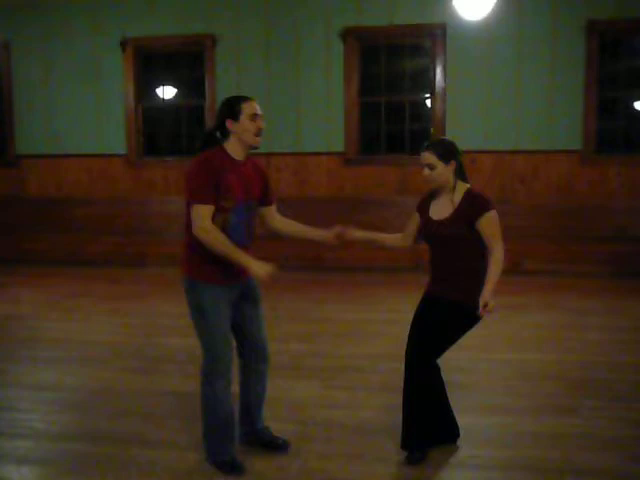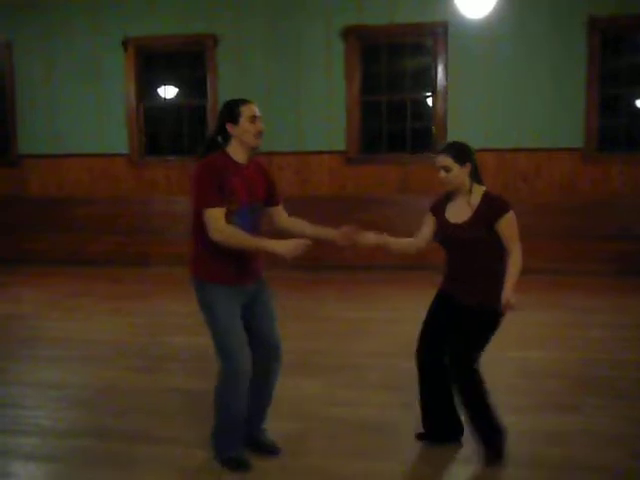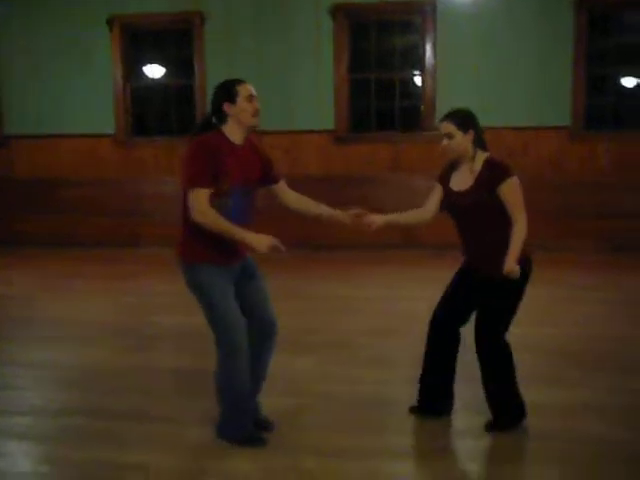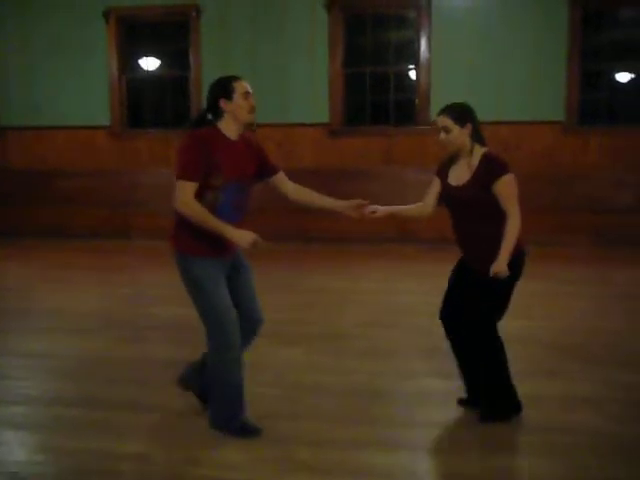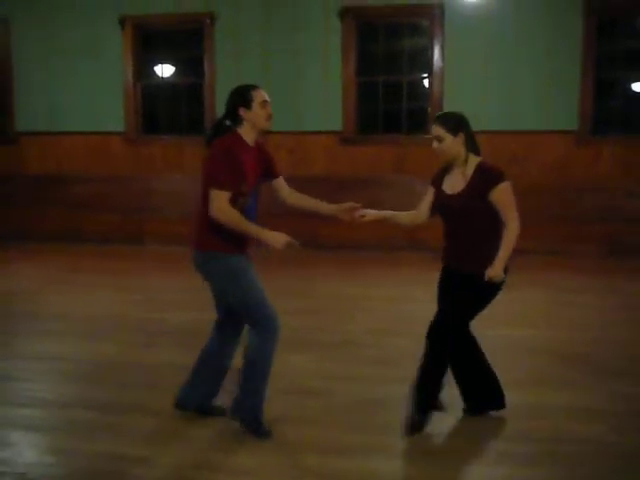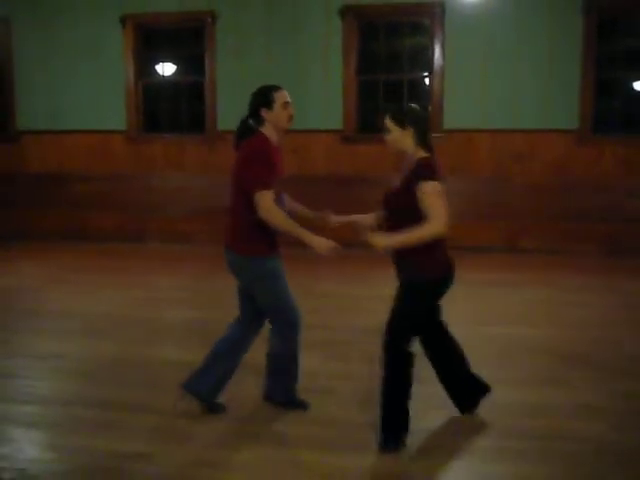
dt=0.3s
person 1, frame 1
left shoulder: (255, 171)
right shoulder: (206, 165)
left elbow: (275, 220)
right elbow: (202, 228)
left wrist: (321, 234)
right wrist: (249, 262)
left hip: (242, 280)
right hip: (207, 282)
left knee: (256, 354)
right knee: (219, 365)
left ankle: (253, 428)
right ankle: (219, 447)
person 1, frame 2
left shoulder: (259, 172)
right shoulder: (210, 169)
left elbow: (282, 219)
right elbow: (218, 231)
left wrist: (330, 234)
right wrist: (275, 246)
left hip: (252, 280)
right hip: (216, 284)
left knee: (269, 353)
right knee: (236, 363)
left ankle: (251, 430)
right ankle: (226, 444)
person 1, frame 3
left shoulder: (253, 153)
right shoulder: (204, 148)
left elbow: (289, 197)
right elbow: (197, 210)
left wrist: (337, 215)
right wrist: (250, 237)
left hip: (239, 258)
right hip: (203, 262)
left knee: (264, 327)
right knee: (233, 341)
left ankle: (249, 407)
right ankle: (233, 424)
person 1, frame 4
left shoulder: (250, 149)
right shoulder: (199, 142)
left elbow: (291, 189)
right elbow: (183, 202)
left wrist: (341, 206)
right wrist: (231, 231)
left hip: (230, 252)
right hip: (197, 255)
left knee: (250, 321)
right knee: (226, 331)
left ankle: (198, 377)
right ankle: (227, 415)
person 1, frame 5
left shoulder: (259, 152)
right shoulder: (226, 150)
left elbow: (288, 195)
right elbow: (217, 210)
left wrist: (334, 210)
right wrist: (267, 235)
left hip: (228, 253)
right hip: (218, 253)
left knee: (230, 326)
right knee: (266, 323)
left ankle: (194, 397)
right ankle: (246, 407)
person 1, frame 6
left shoulder: (269, 148)
right shoulder: (259, 151)
left elbow: (279, 199)
right elbow: (267, 211)
left wrist: (315, 215)
right wrist: (310, 239)
left hip: (250, 251)
right hip: (253, 254)
left knee: (250, 321)
right knee: (287, 321)
left ankle: (203, 386)
right ankle: (281, 391)
person 2, frame 1
left shoulder: (476, 203)
right shoulder: (428, 201)
left elbow: (496, 251)
right elbow: (406, 239)
left wrist: (487, 291)
right wrist: (366, 235)
left hip: (466, 297)
right hip: (437, 291)
left knee: (421, 356)
right knee: (417, 357)
left ankle: (420, 437)
right ankle: (442, 431)
person 2, frame 2
left shoulder: (494, 205)
right shoulder: (442, 205)
left elbow: (514, 251)
right elbow: (416, 243)
left wrist: (507, 290)
right wrist: (380, 239)
left hip: (484, 299)
right hip: (450, 294)
left knee: (461, 363)
right knee: (427, 355)
left ankle: (492, 436)
right ankle: (444, 428)
person 2, frame 3
left shoulder: (497, 171)
right shoulder: (449, 173)
left elbow: (520, 218)
right elbow: (425, 213)
left wrist: (513, 259)
right wrist: (385, 219)
left hip: (507, 268)
right hip: (476, 266)
left knee: (489, 335)
right knee: (443, 321)
left ankle: (509, 412)
right ankle: (435, 401)
person 2, frame 4
left shoulder: (494, 166)
right shoulder: (447, 167)
left elbow: (513, 216)
right elbow: (425, 207)
left wrist: (502, 260)
right wrist: (387, 210)
left hip: (500, 263)
right hip: (472, 259)
left knee: (480, 325)
right knee: (452, 315)
left ankle: (503, 404)
right ankle: (482, 393)
person 2, frame 5
left shoulder: (489, 175)
right shoulder: (442, 176)
left elbow: (513, 222)
right elbow: (419, 216)
left wrist: (500, 263)
right wrist: (380, 214)
left hip: (482, 272)
right hip: (453, 269)
left knee: (441, 332)
right knee: (456, 331)
left ankle: (424, 403)
right ankle: (486, 397)
person 2, frame 6
left shoulder: (423, 170)
right shoulder: (411, 169)
left elbow: (437, 225)
right elbow: (389, 216)
left wrist: (392, 240)
right wrist: (348, 219)
left hip: (426, 272)
right hip: (416, 269)
left knee: (395, 342)
right knee: (431, 330)
left ankle: (394, 428)
right ankle: (470, 389)
